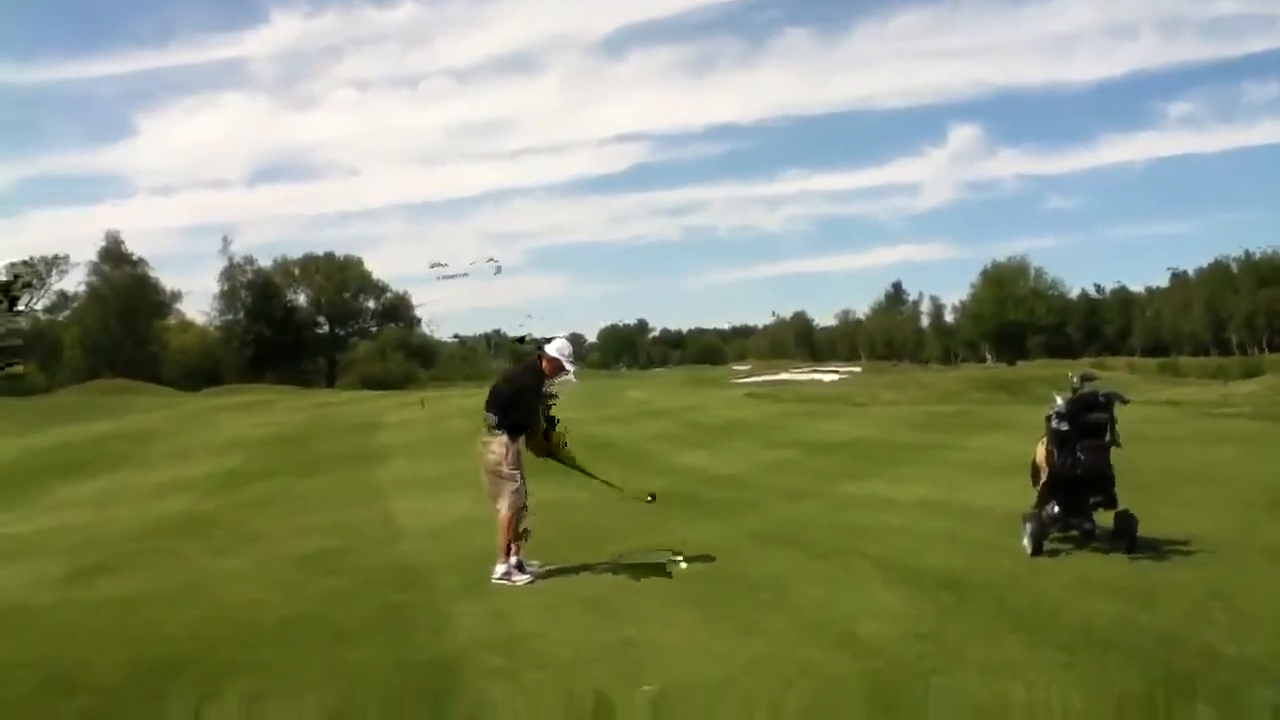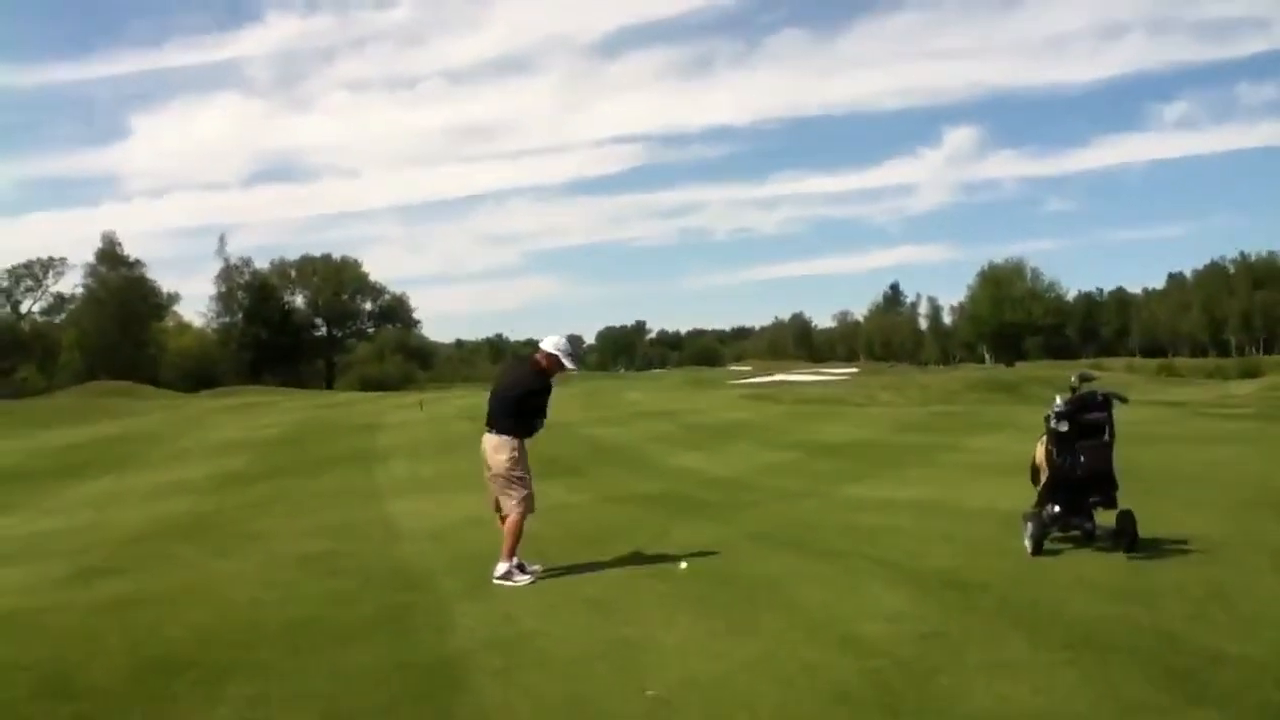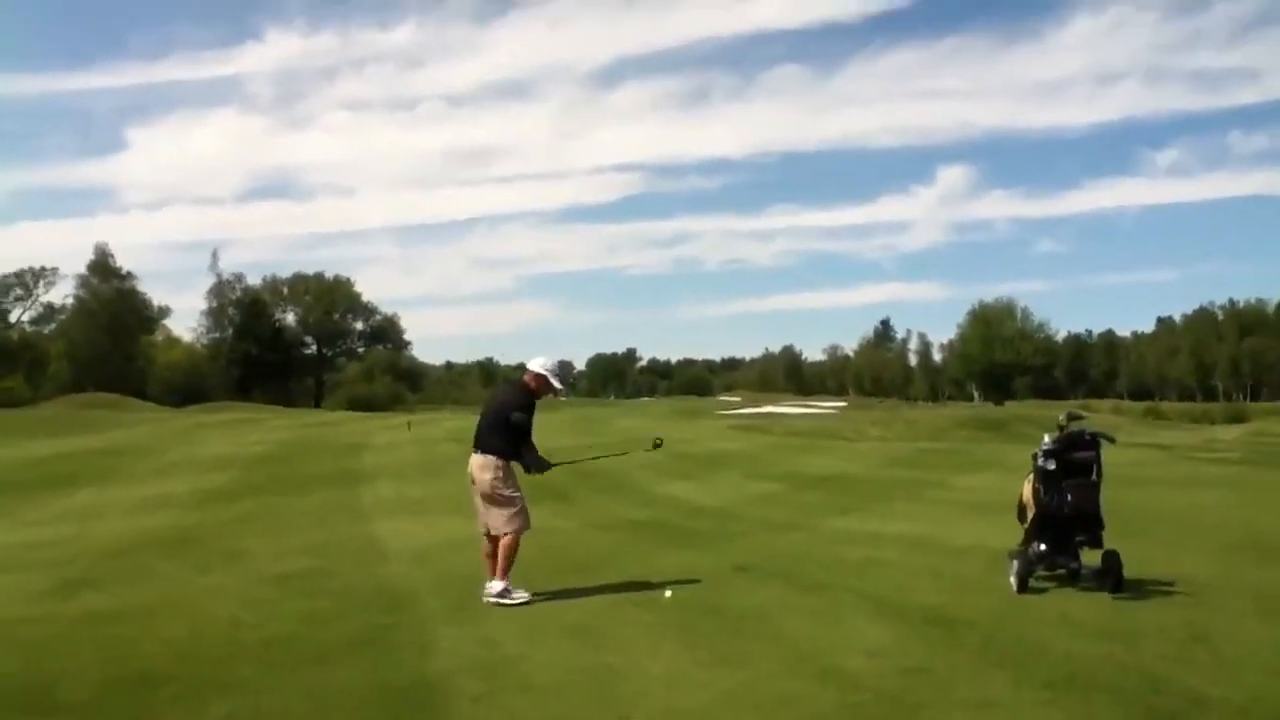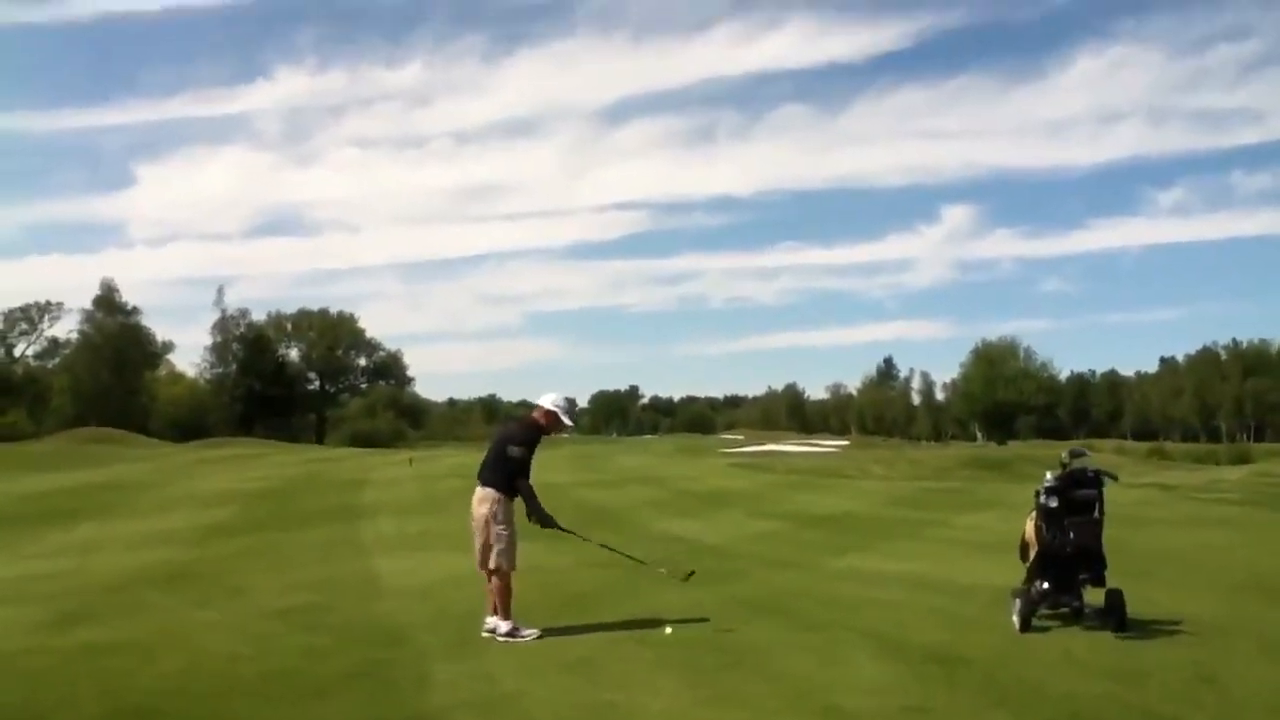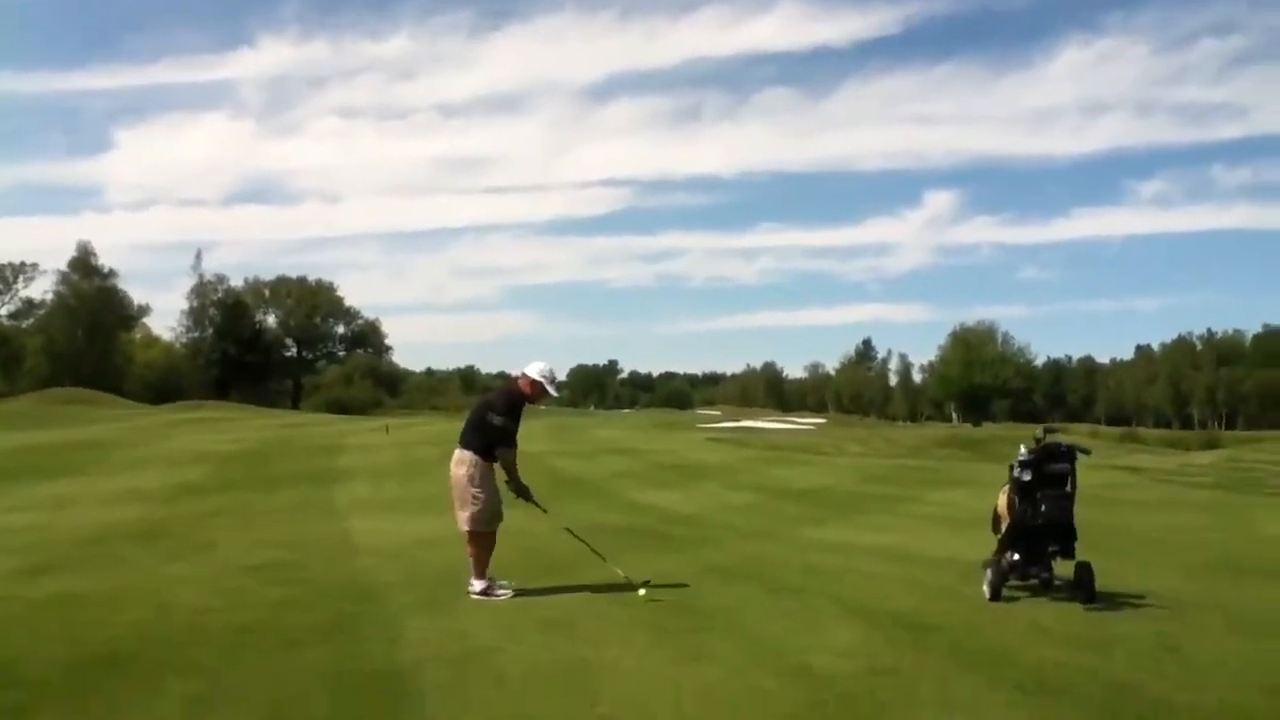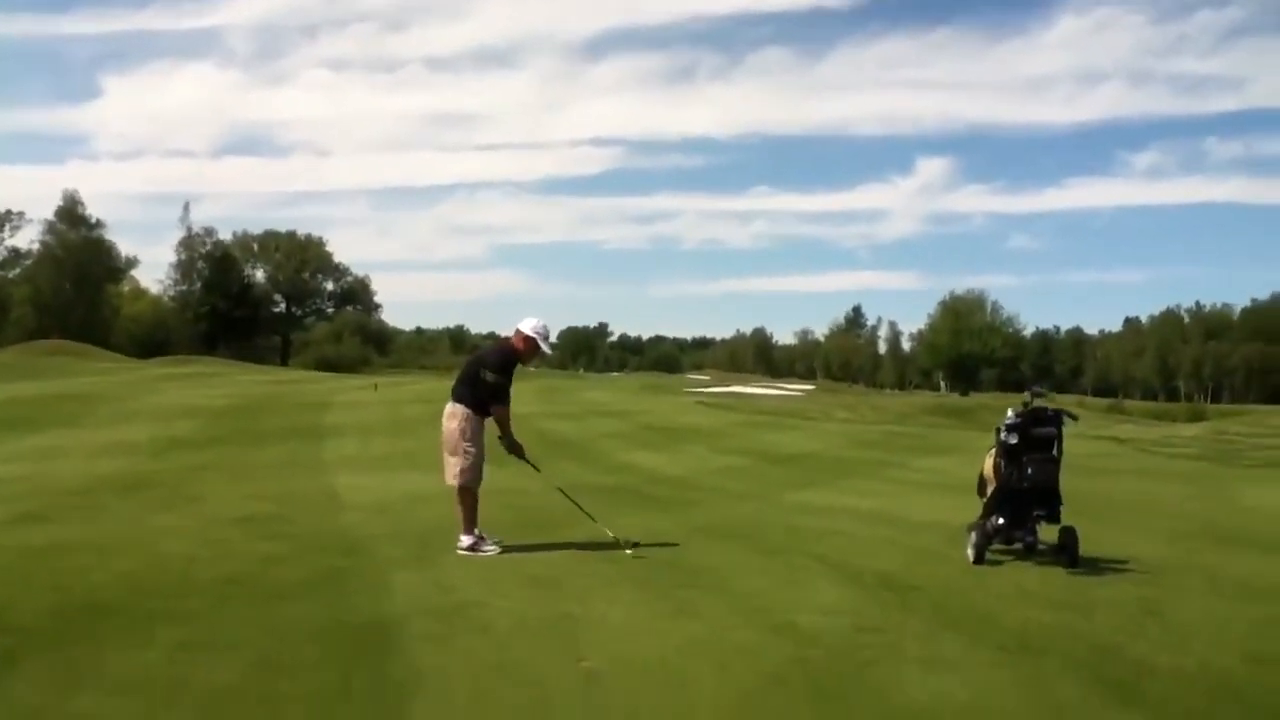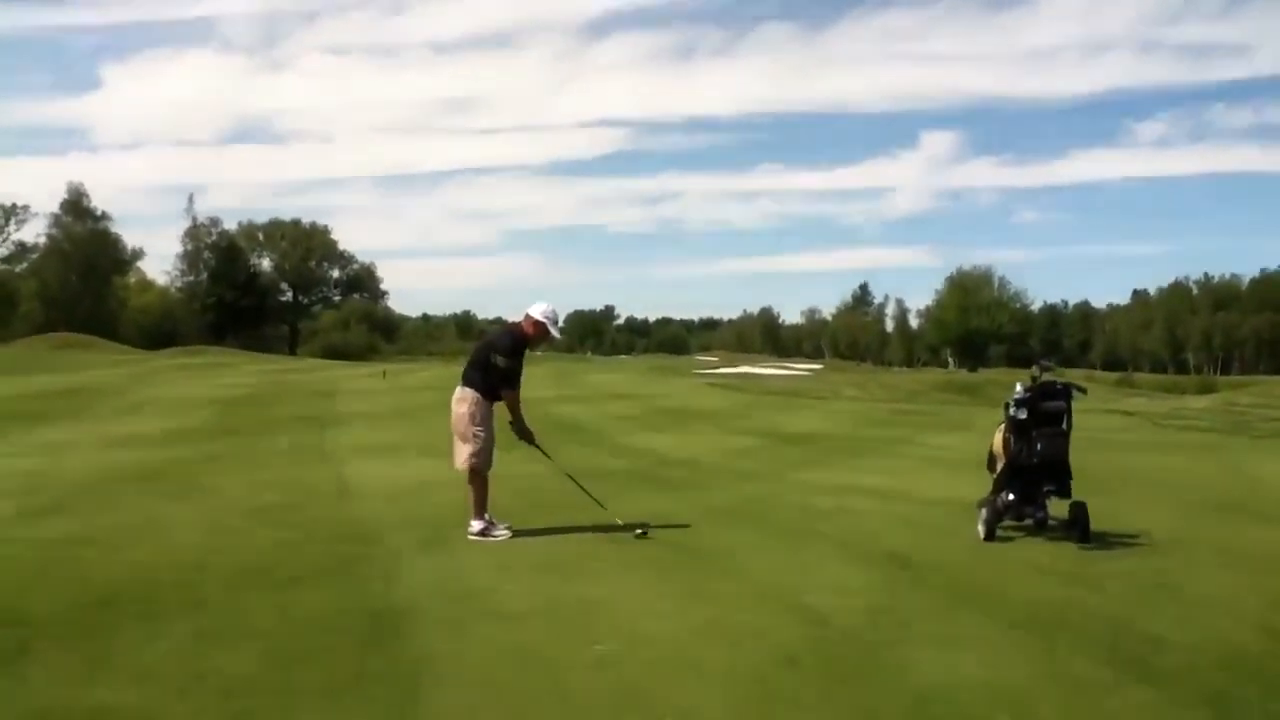
dt=0.3s
person 1, frame 1
left shoulder: (531, 372)
right shoulder: (529, 378)
left elbow: (528, 416)
right elbow: (531, 423)
left hip: (502, 439)
right hip: (500, 441)
left knee: (515, 502)
right knee: (511, 503)
left ankle: (514, 559)
right ankle: (502, 568)
person 1, frame 2
left shoulder: (513, 366)
right shoulder: (539, 381)
right elbow: (538, 421)
right wrist: (530, 425)
left hip: (492, 439)
right hip: (508, 444)
left knee: (506, 506)
right knee: (518, 507)
left ankle: (512, 560)
right ankle: (504, 567)
person 1, frame 3
left shoulder: (507, 391)
right shoulder: (522, 399)
right elbow: (523, 441)
left wrist: (528, 461)
right wrist: (537, 462)
left hip: (481, 461)
right hip: (495, 465)
left knee: (492, 529)
right knee: (512, 526)
left ankle: (492, 584)
right ankle: (500, 585)
person 1, frame 4
left shoulder: (521, 429)
right shoulder: (524, 434)
right elbow: (519, 478)
left wrist: (532, 508)
right wrist: (538, 510)
left hip: (490, 496)
right hip: (494, 499)
left knee: (494, 564)
right knee: (502, 565)
left ankle: (492, 620)
right ankle: (505, 625)
person 1, frame 5
left shoulder: (512, 399)
right shoulder: (505, 401)
left elbow: (507, 444)
right elbow: (501, 447)
left wrist: (514, 480)
right wrist: (516, 481)
left hip: (480, 462)
right hip: (471, 462)
left knee: (490, 521)
right knee: (478, 524)
left ankle: (482, 576)
right ankle: (479, 583)
person 1, frame 6
left shoulder: (506, 356)
right shoulder: (497, 357)
left elbow: (501, 401)
right elbow: (495, 403)
left wrist: (507, 436)
right wrist: (509, 438)
left hip: (471, 415)
right hip: (463, 415)
left knee: (472, 478)
right knee: (467, 479)
left ankle: (472, 532)
right ankle: (467, 539)
person 1, frame 7
left shoulder: (515, 339)
right shoulder: (507, 341)
left elbow: (510, 385)
right elbow: (506, 388)
left wrist: (518, 422)
right wrist: (520, 424)
left hip: (479, 400)
right hip: (472, 400)
left knee: (481, 463)
right knee: (477, 463)
left ankle: (482, 517)
right ankle: (478, 524)
